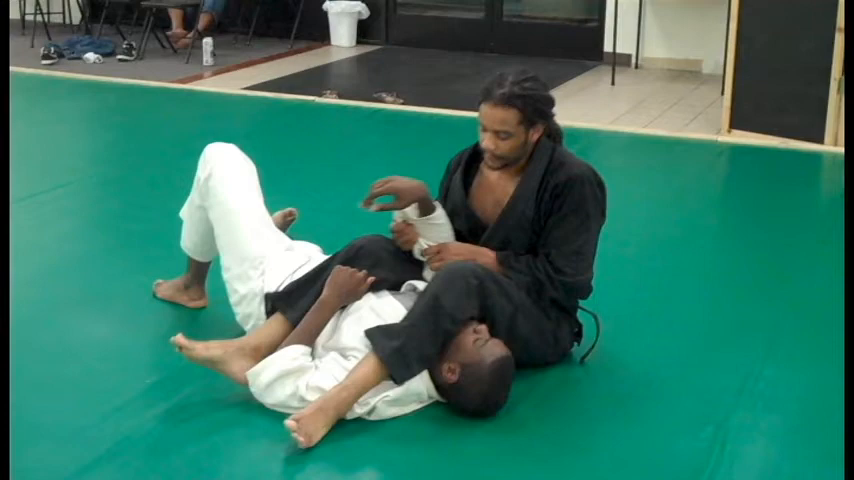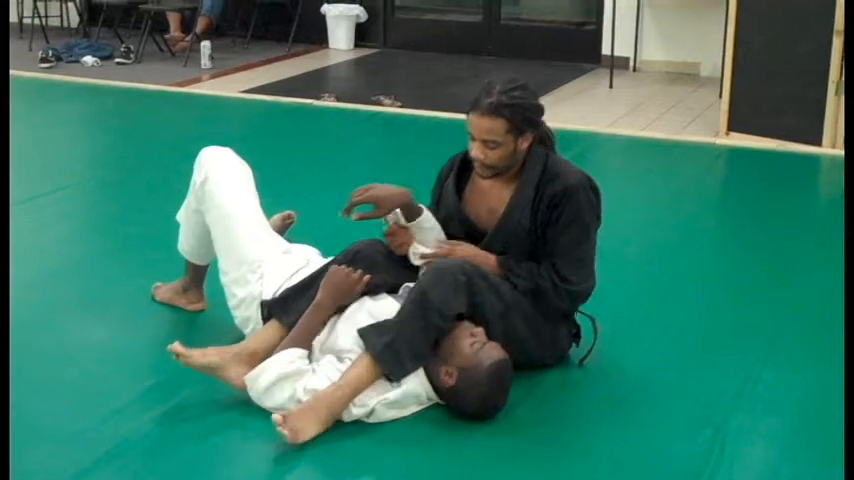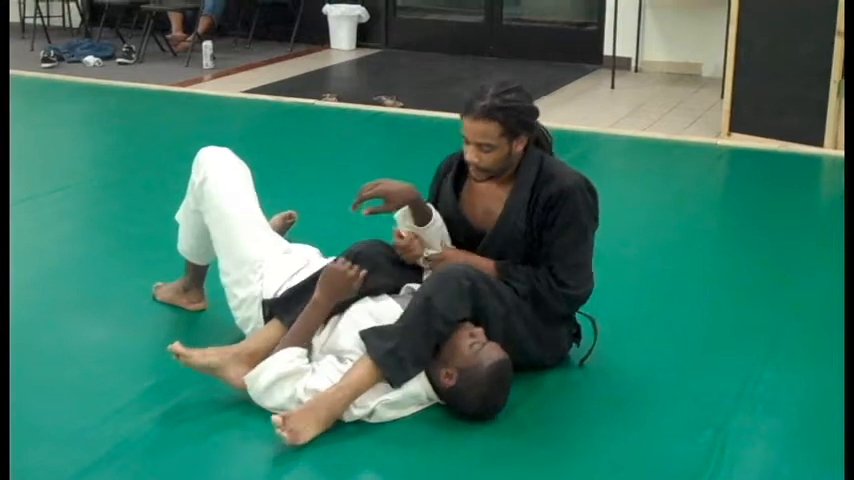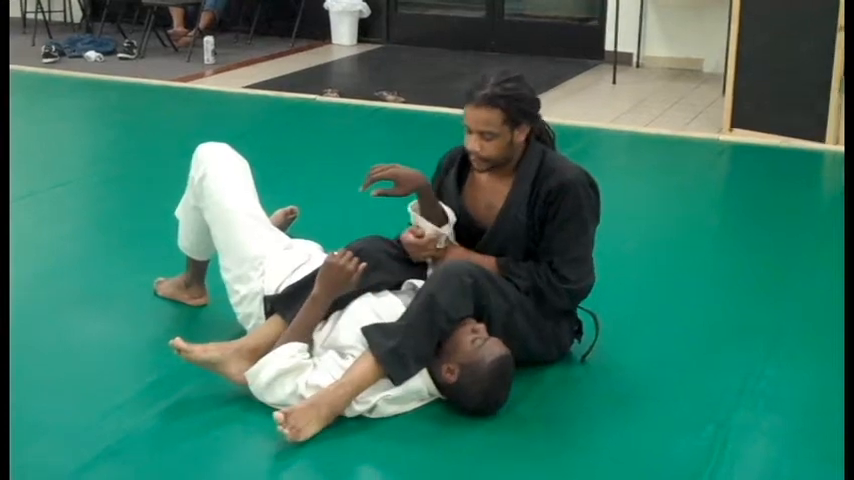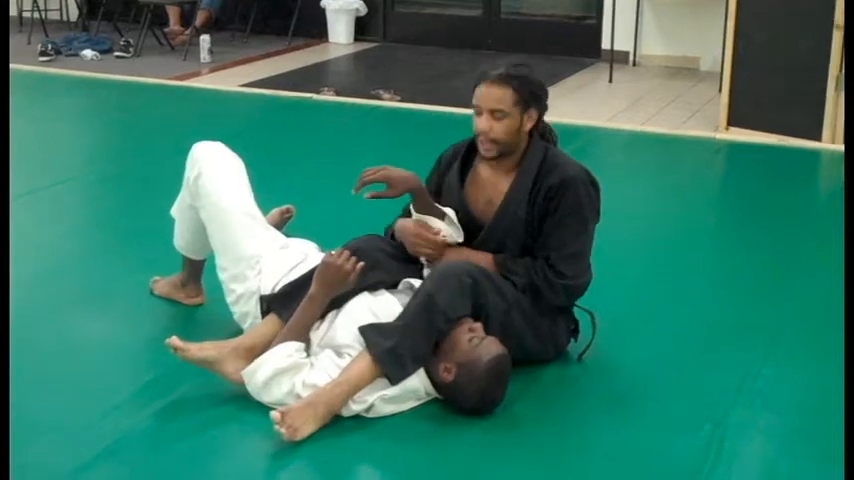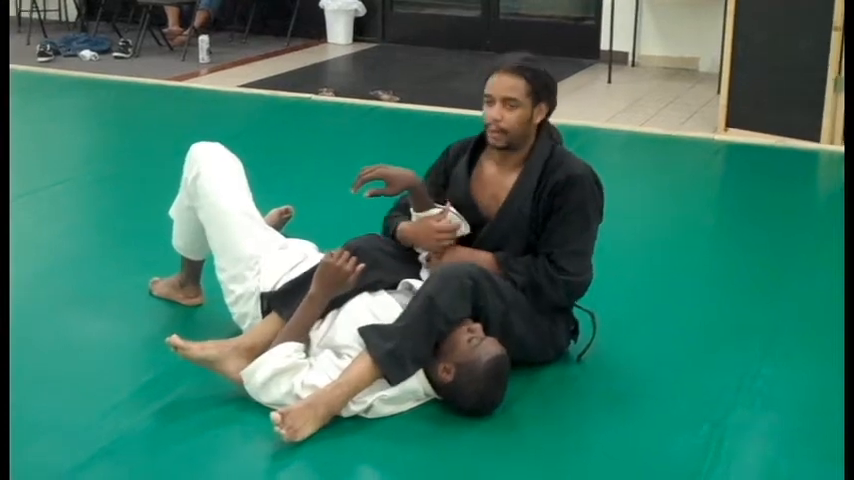
dt=0.2s
person 1, frame 1
left shoulder: (573, 183)
right shoulder: (468, 162)
left elbow: (565, 280)
right elbow: (447, 241)
left wrist: (480, 257)
right wrist: (419, 237)
left hip: (539, 323)
right hip: (467, 291)
left knee: (462, 277)
right knee: (373, 250)
left ankle: (338, 400)
person 1, frame 2
left shoulder: (567, 190)
right shoulder: (460, 168)
left elbow: (569, 287)
right elbow: (439, 245)
left wrist: (483, 261)
right wrist: (407, 225)
left hip: (534, 326)
right hip: (458, 306)
left knee: (451, 275)
right knee: (369, 255)
left ankle: (335, 399)
person 1, frame 3
left shoulder: (562, 192)
right shoulder: (456, 169)
left elbow: (568, 290)
right elbow: (440, 245)
left wrist: (478, 264)
right wrist: (415, 246)
left hip: (536, 328)
left knee: (456, 279)
right knee: (371, 255)
left ankle: (336, 399)
person 1, frame 4
left shoulder: (565, 185)
right shoulder: (457, 163)
left elbow: (567, 286)
right elbow: (433, 233)
left wrist: (477, 262)
right wrist: (413, 242)
left hip: (537, 324)
right hip: (459, 292)
left knee: (458, 276)
right knee: (371, 252)
left ankle: (335, 398)
person 1, frame 5
left shoulder: (566, 182)
right shoulder: (459, 158)
left elbow: (564, 282)
right elbow: (413, 222)
left wrist: (476, 260)
right wrist: (406, 231)
left hip: (533, 322)
right hip: (456, 291)
left knee: (457, 277)
right knee: (368, 251)
left ankle: (333, 396)
person 1, frame 6
left shoulder: (570, 180)
right shoulder: (462, 155)
left elbow: (565, 280)
right elbow: (400, 217)
left wrist: (479, 260)
right wrist: (410, 231)
left hip: (531, 321)
right hip: (454, 290)
left knee: (459, 279)
right knee: (368, 250)
left ankle: (334, 396)
person 2, frame 1
left shoulder: (384, 378)
left elbow: (274, 385)
left wrist: (330, 300)
left hip: (272, 286)
right hip: (311, 265)
left knee: (220, 157)
person 2, frame 2
left shoulder: (382, 384)
left elbow: (274, 389)
left wrist: (325, 302)
left hip: (270, 288)
right hip: (308, 269)
left knee: (215, 160)
person 2, frame 3
left shoulder: (381, 383)
left elbow: (272, 387)
left wrist: (323, 300)
left hip: (271, 289)
right hip: (310, 268)
left knee: (213, 161)
person 2, frame 4
left shoulder: (383, 377)
left elbow: (273, 384)
left wrist: (322, 294)
left hip: (272, 283)
right hip: (311, 262)
left knee: (213, 157)
person 2, frame 5
left shoulder: (381, 379)
left elbow: (271, 383)
right elbow: (445, 245)
left wrist: (320, 294)
left hip: (269, 283)
right hip: (306, 260)
left knee: (208, 154)
person 2, frame 6
left shoulder: (380, 376)
left elbow: (269, 383)
left wrist: (319, 294)
left hip: (267, 284)
right hip: (304, 261)
left knee: (206, 156)
